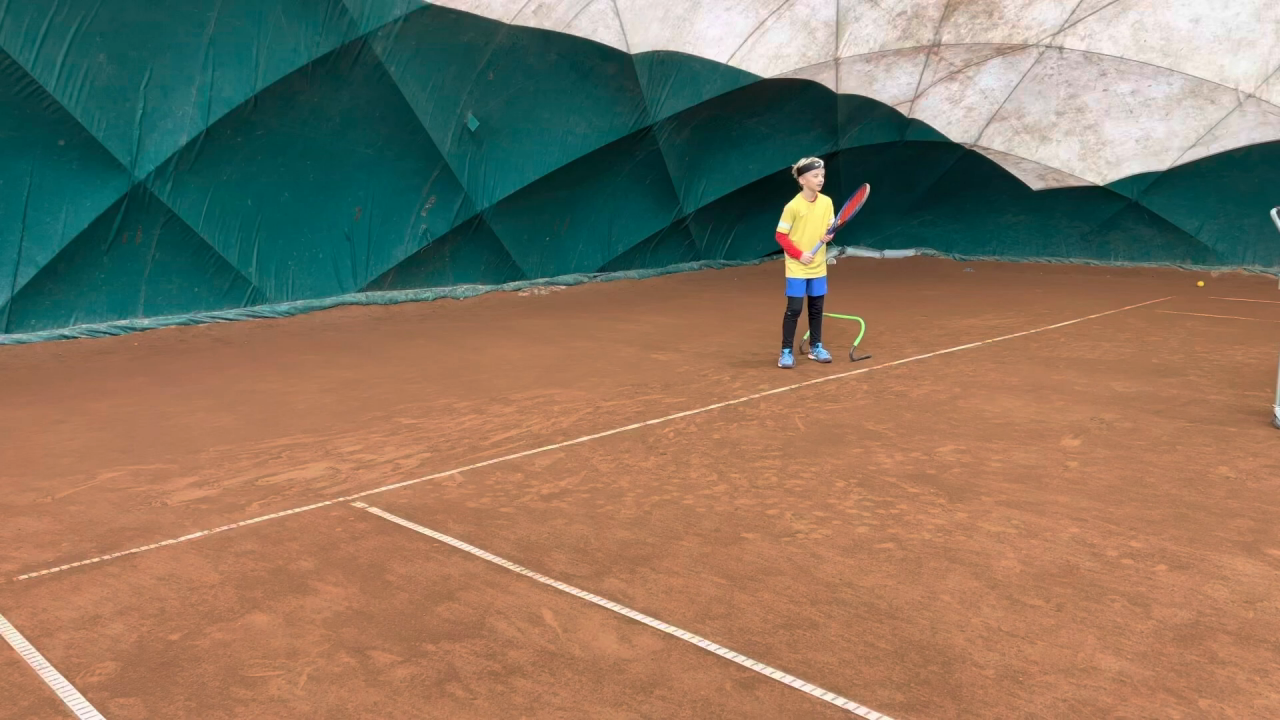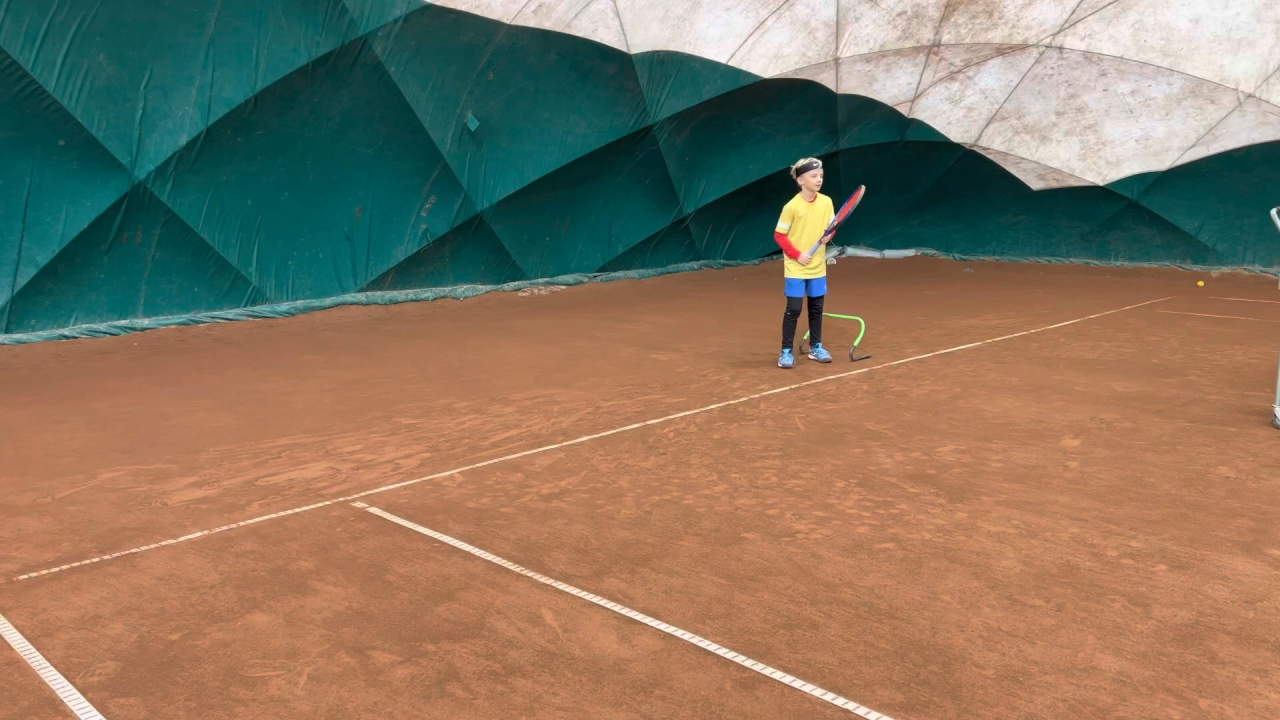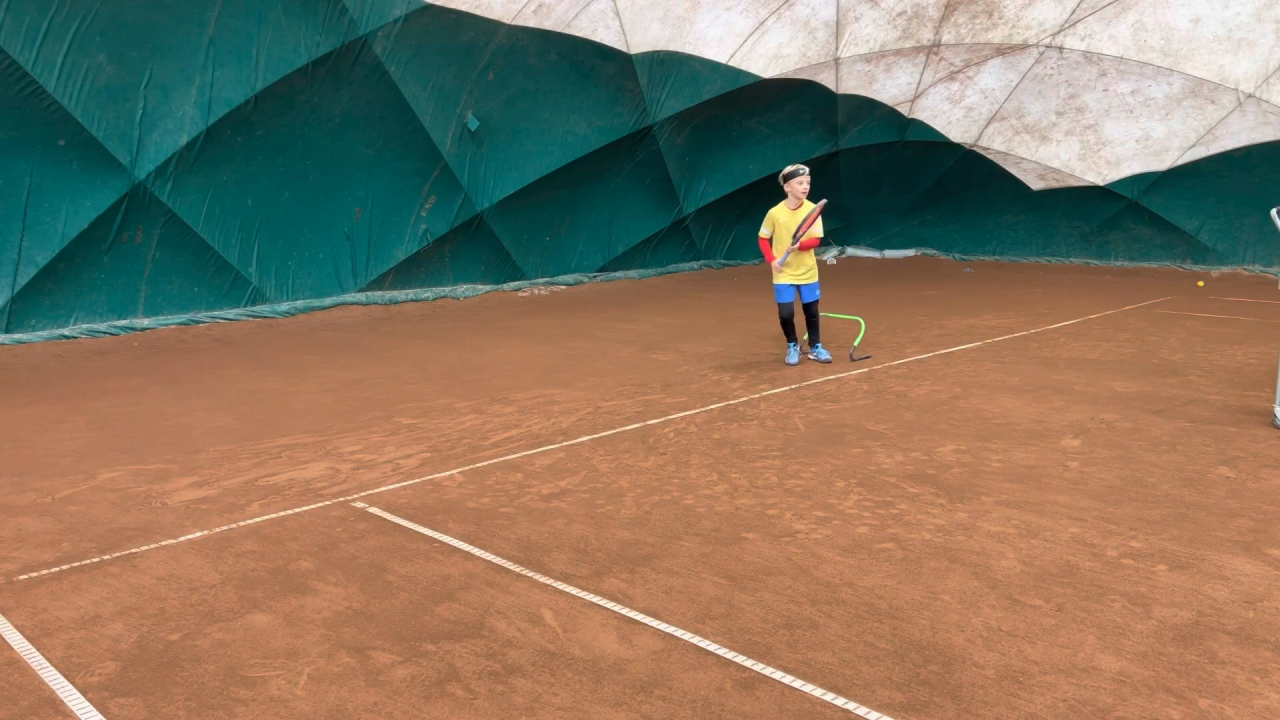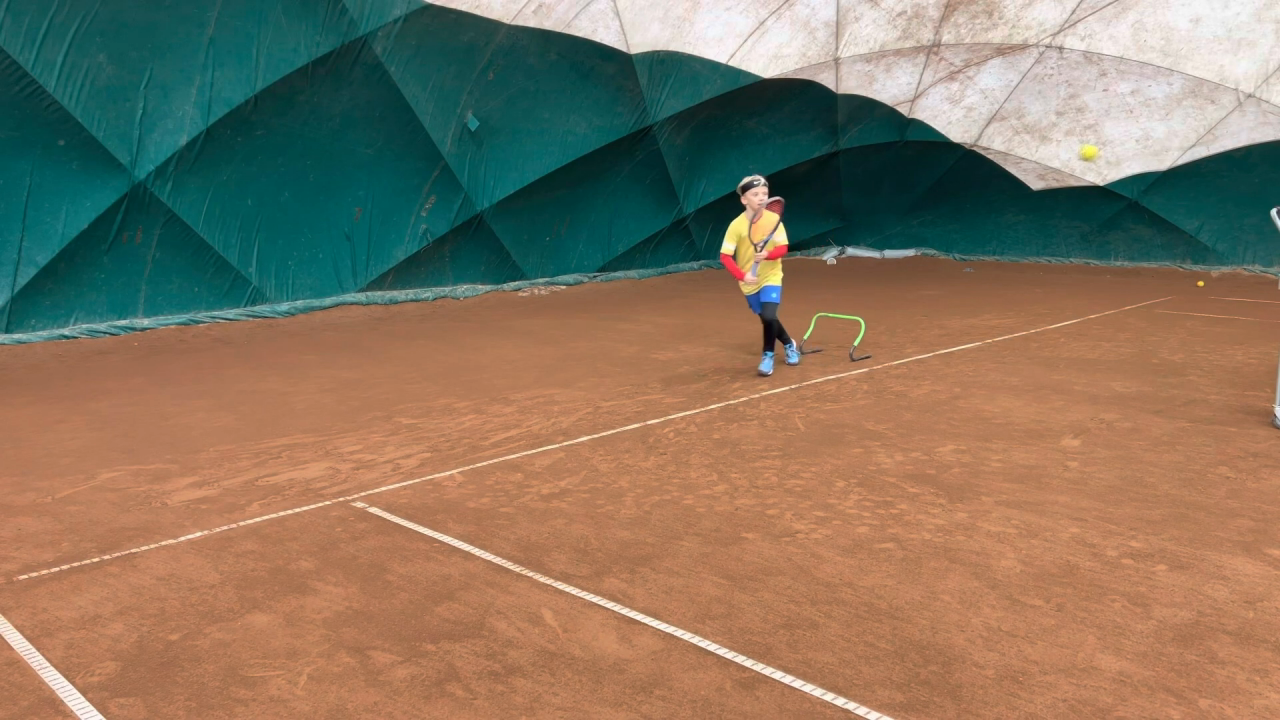
dt=0.3s
person 1, frame 1
left shoulder: (826, 202)
right shoulder: (793, 206)
left elbow: (830, 228)
right elbow: (780, 235)
left wrist: (828, 235)
right wrist: (799, 254)
left hip: (818, 267)
right hip: (797, 268)
left knee: (816, 307)
right knee: (794, 309)
left ankle: (816, 347)
right ankle: (786, 351)
person 1, frame 2
left shoulder: (826, 202)
right shoulder: (792, 206)
right elbow: (779, 235)
left wrist: (828, 236)
right wrist: (797, 255)
left hip: (817, 267)
right hip: (796, 268)
left knee: (816, 308)
right knee: (793, 309)
left ankle: (816, 347)
right ankle: (786, 352)
person 1, frame 3
left shoulder: (812, 210)
right shoulder: (774, 213)
left elbow: (816, 240)
right elbow: (763, 239)
left wrist: (799, 245)
right wrist: (772, 259)
left hip: (807, 271)
right hip: (783, 273)
left knee: (811, 309)
right knee: (786, 314)
left ankle: (815, 347)
right ankle: (793, 346)
person 1, frame 4
left shoulder: (773, 219)
right shoulder: (736, 225)
left elbow: (783, 248)
right elbow: (725, 256)
left wrist: (767, 254)
right wrist: (742, 276)
left hip: (770, 277)
right hip: (750, 282)
left knee: (770, 317)
right knee: (767, 320)
left ankle: (768, 355)
right ankle: (789, 345)
